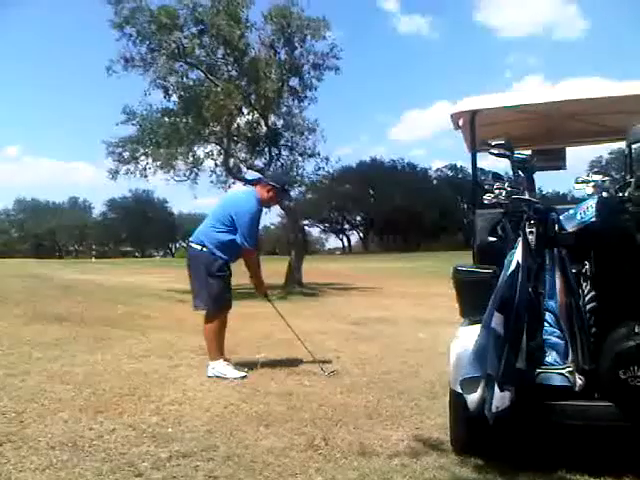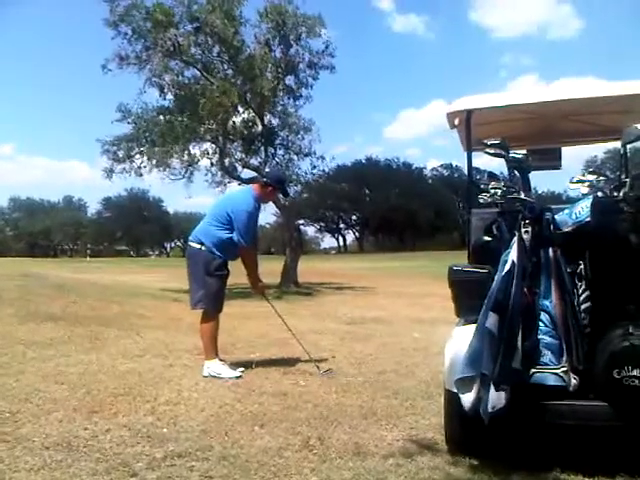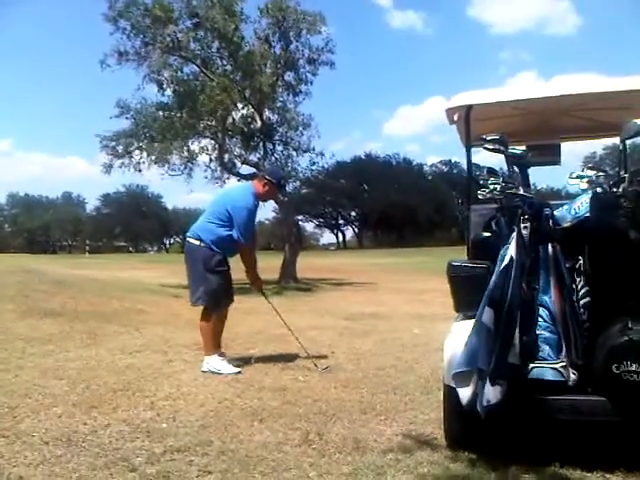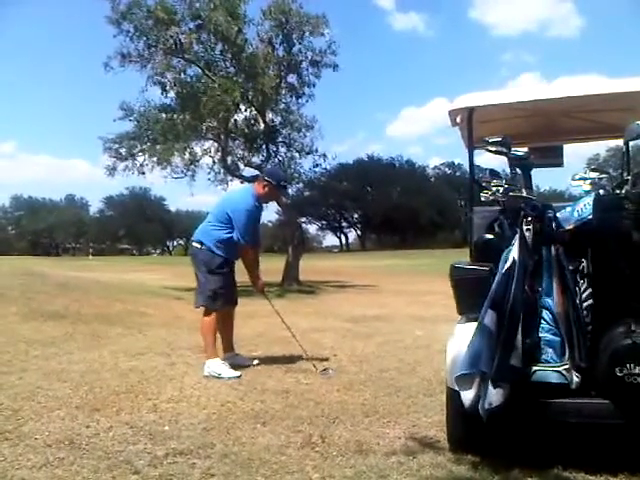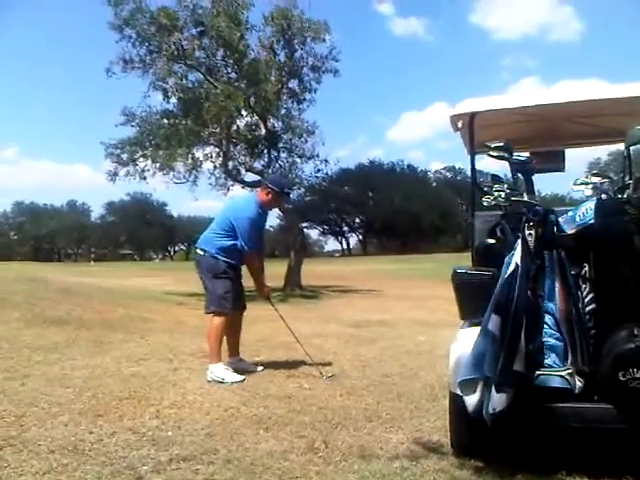
dt=1s
person 1, frame 1
left shoulder: (247, 196)
right shoulder: (249, 206)
left elbow: (250, 245)
right elbow: (249, 250)
left wrist: (256, 277)
right wrist: (258, 281)
left hip: (212, 254)
right hip: (207, 254)
left knee: (222, 309)
right knee: (214, 309)
left ankle: (219, 359)
right ankle: (216, 363)
person 1, frame 2
left shoulder: (248, 197)
right shoulder: (245, 204)
left elbow: (250, 243)
right elbow: (245, 247)
left wrist: (254, 275)
right wrist: (254, 278)
left hip: (212, 253)
right hip: (205, 253)
left knee: (214, 309)
right knee: (210, 309)
left ankle: (214, 359)
right ankle: (211, 363)
person 1, frame 3
left shoulder: (247, 194)
right shoulder: (244, 201)
left elbow: (249, 238)
right elbow: (243, 244)
left wrist: (252, 271)
right wrist: (254, 275)
left hip: (212, 250)
right hip: (203, 249)
left knee: (224, 301)
right knee: (211, 303)
left ankle: (216, 352)
right ankle: (210, 358)
person 1, frame 4
left shoulder: (254, 202)
right shoulder: (244, 203)
left elbow: (253, 241)
right elbow: (244, 247)
left wrist: (256, 273)
right wrist: (255, 278)
left hip: (221, 255)
right hip: (208, 251)
left knee: (228, 306)
right knee: (213, 306)
left ankle: (229, 354)
right ankle: (212, 362)
person 1, frame 5
left shoulder: (259, 208)
right shoulder: (248, 211)
left elbow: (258, 248)
right elbow: (249, 253)
left wrist: (261, 280)
right wrist: (260, 284)
left hip: (227, 260)
right hip: (213, 258)
left knee: (236, 310)
right knee: (221, 310)
left ankle: (234, 359)
right ankle: (215, 366)
